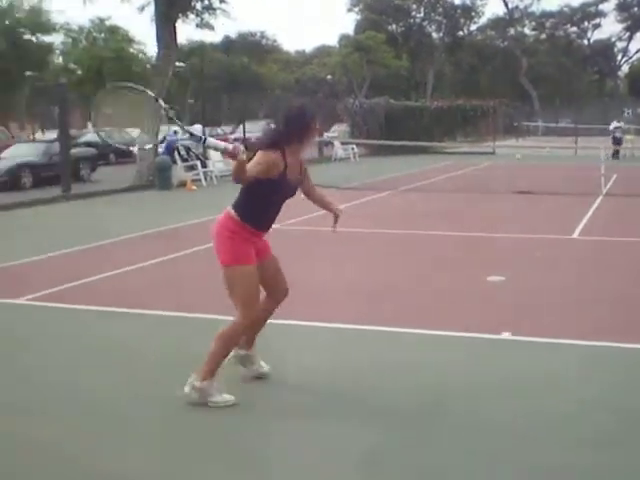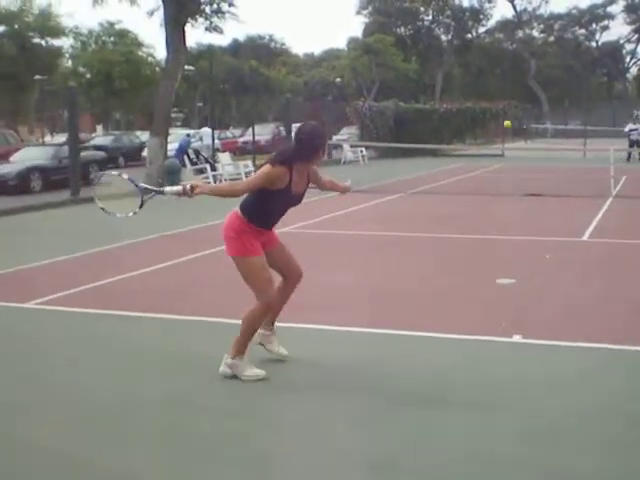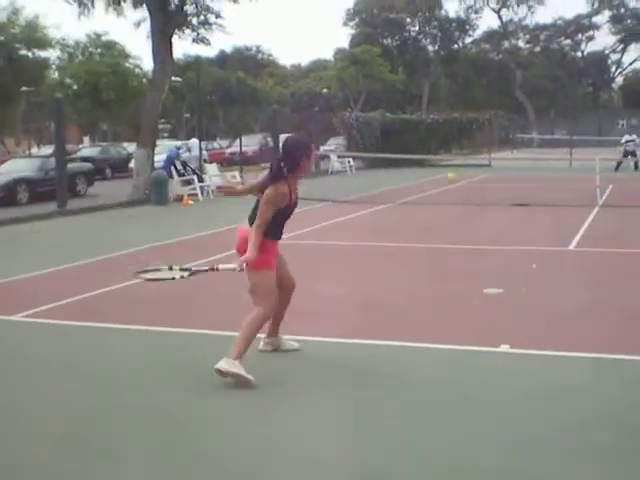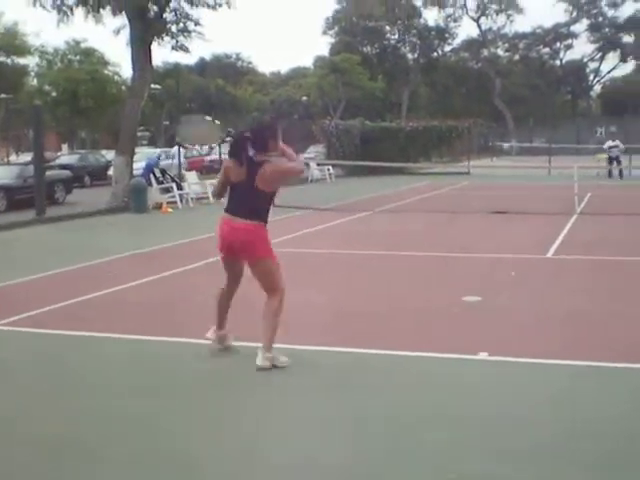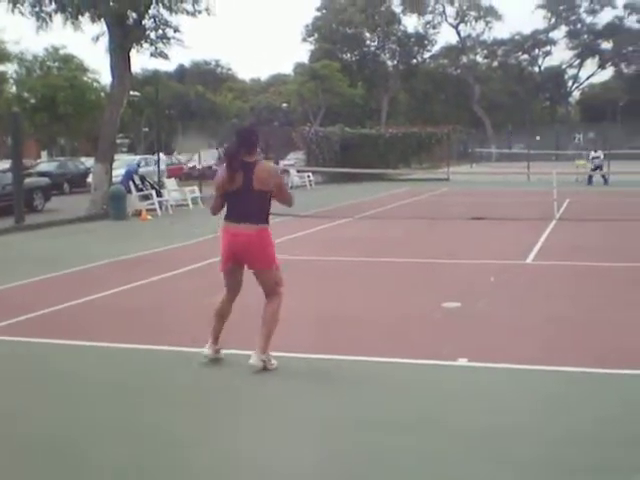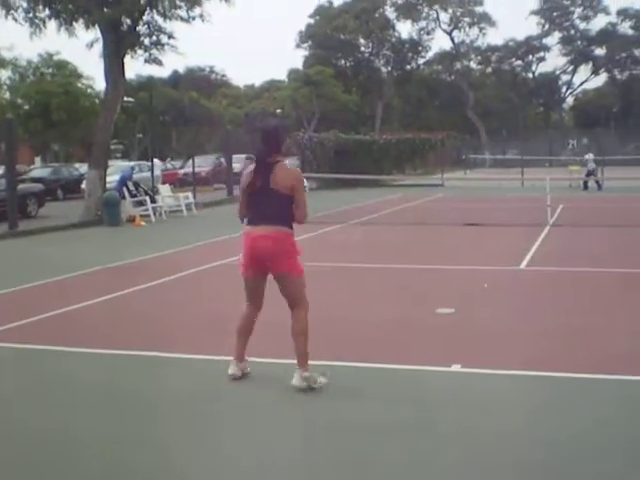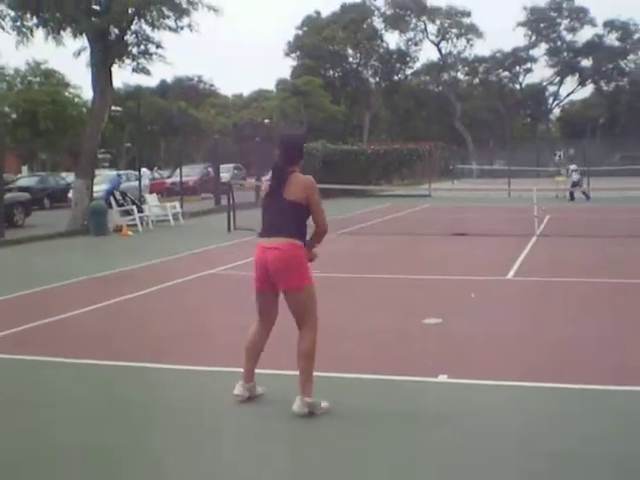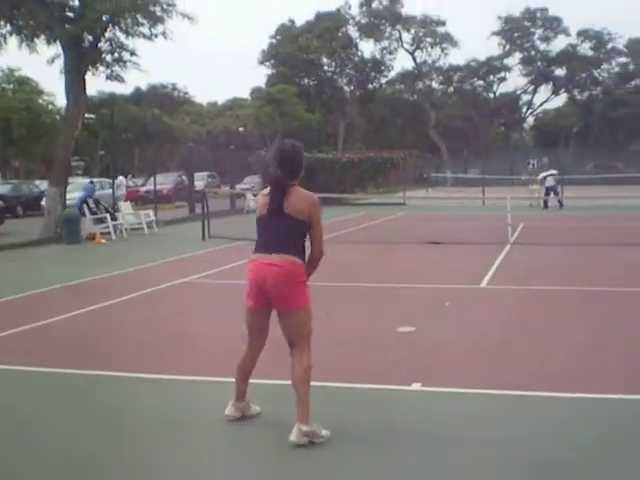
dt=0.3s
person 1, frame 1
left shoulder: (298, 161)
right shoulder: (272, 156)
left elbow: (310, 191)
right elbow: (243, 176)
left wrist: (332, 209)
right wrist: (239, 162)
left hip: (254, 235)
right hip: (234, 233)
left knee: (278, 292)
right knee: (246, 315)
left ankle: (243, 350)
right ankle: (200, 381)
person 1, frame 2
left shoulder: (308, 171)
right shoulder: (278, 171)
left elbow: (323, 183)
right elbow: (239, 188)
left wrist: (342, 187)
right wrist: (203, 188)
left hip: (262, 231)
right hip: (241, 232)
left knee: (293, 274)
right knee: (267, 297)
left ankle: (266, 331)
right ankle: (233, 360)
person 1, frame 3
left shoulder: (284, 178)
right shoulder: (280, 190)
left elbow: (246, 189)
right elbow: (259, 227)
left wrist: (231, 187)
right wrist: (251, 252)
left hip: (267, 244)
right hip: (259, 245)
left knee: (287, 286)
right knee: (266, 307)
left ankle: (272, 338)
right ankle: (230, 361)
person 1, frame 4
left shoulder: (231, 163)
right shoulder: (275, 169)
left elbow: (218, 194)
right elbow: (299, 167)
right wrist: (284, 149)
left hip: (228, 229)
right hip: (252, 235)
left knee: (232, 281)
right knee: (276, 292)
left ankle: (219, 331)
right ankle: (266, 353)
person 1, frame 5
left shoulder: (225, 173)
right shoulder: (269, 171)
left elbow: (214, 210)
right elbow: (288, 201)
left hip: (230, 237)
right hip: (256, 239)
left knee: (230, 293)
right knee: (273, 295)
left ankle: (212, 345)
right ankle: (261, 354)
person 1, frame 6
left shoulder: (249, 173)
right shoulder: (292, 174)
left elbow: (242, 213)
right elbow: (301, 217)
left hip: (252, 241)
right hip: (279, 243)
left knee: (252, 305)
right knee: (299, 307)
left ankle: (237, 363)
right ankle: (302, 372)
person 1, frame 7
left shoulder: (268, 184)
right shoulder: (306, 183)
right elbow: (322, 228)
right wrist: (308, 249)
left hip: (263, 253)
right hip: (288, 256)
left knee: (264, 322)
right knee: (307, 326)
left ankle: (246, 382)
right ankle: (305, 398)
person 1, frame 8
left shoulder: (261, 198)
right shoulder: (309, 199)
right elbow: (318, 251)
right wrist: (303, 277)
left hip: (257, 269)
right hip: (287, 274)
left knee: (254, 343)
right knee: (300, 350)
left ankle: (238, 403)
right ankle: (302, 425)
